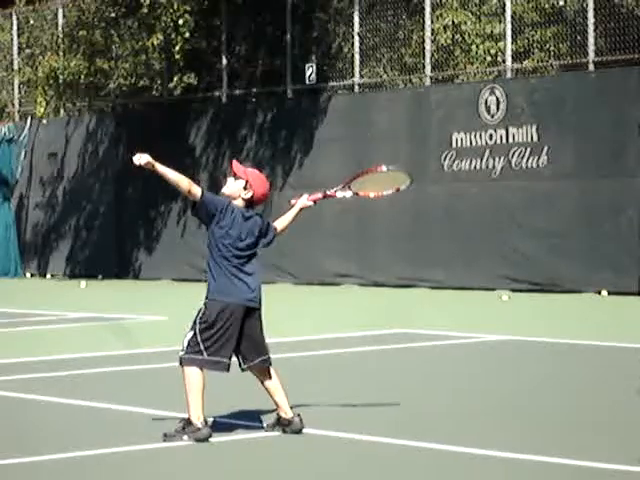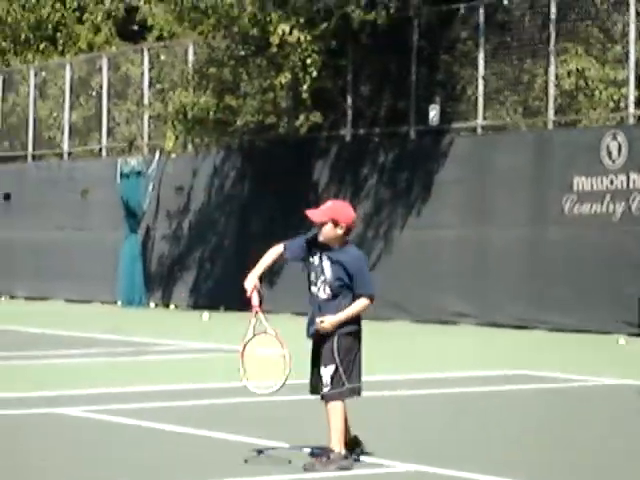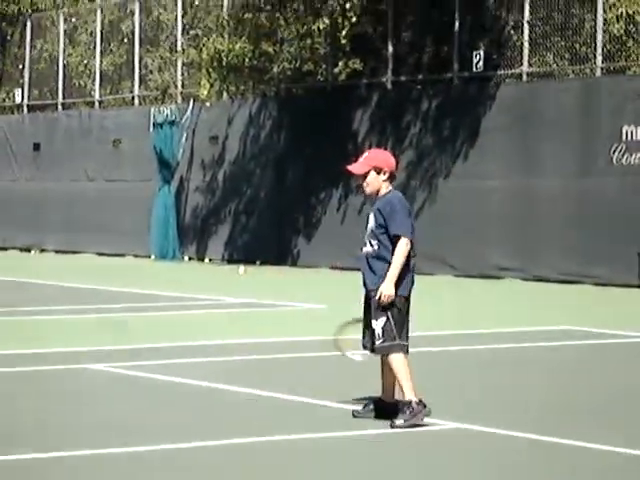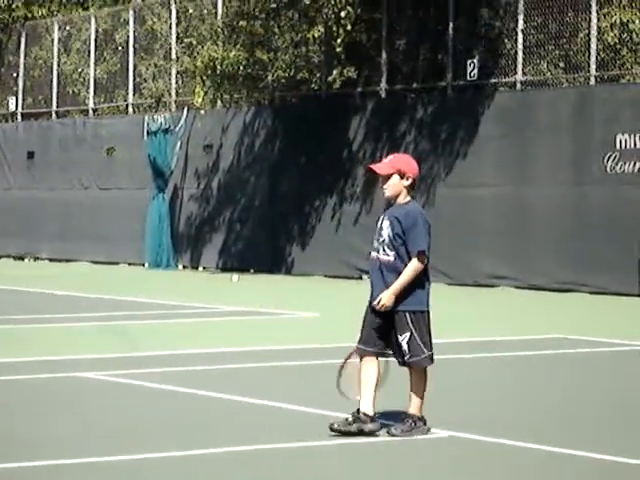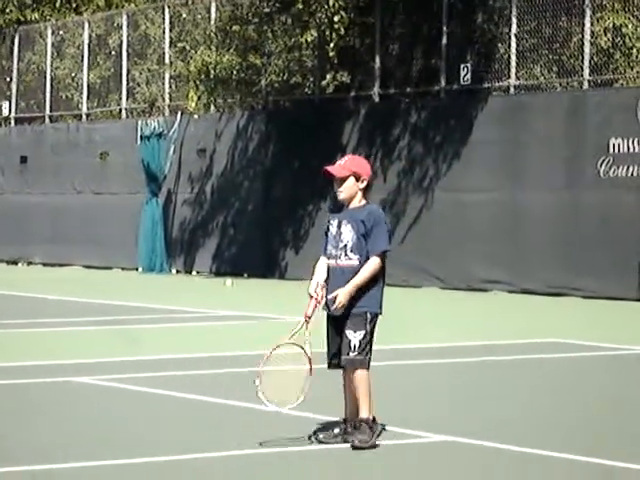
dt=0.7s
person 1, frame 1
left shoulder: (221, 209)
right shoulder: (256, 222)
left elbow: (190, 188)
right elbow: (274, 230)
left wrist: (154, 165)
right wrist: (297, 209)
left hip: (222, 301)
right hip: (250, 301)
left knee: (191, 357)
right knee: (258, 361)
left ankle: (196, 423)
right ankle: (287, 416)
person 1, frame 2
left shoulder: (354, 259)
right shoulder: (312, 243)
left elbow: (366, 298)
right elbow: (280, 249)
left wrist: (337, 319)
right wrist: (255, 274)
left hip: (341, 332)
right hip: (320, 331)
left knee: (333, 390)
right knee: (327, 390)
left ankle: (338, 453)
right ankle: (348, 441)
person 1, frame 3
left shoulder: (393, 202)
right shoulder: (380, 204)
left elbow: (404, 242)
left wrist: (390, 281)
left hip: (390, 287)
right hip: (377, 286)
left knee: (391, 344)
right knee: (382, 345)
left ankle: (414, 404)
right ankle: (386, 401)
person 1, frame 4
left shoulder: (415, 215)
right shoulder: (389, 210)
left elbow: (420, 259)
left wrist: (393, 292)
left hip: (408, 301)
right hip: (382, 298)
left knee: (414, 359)
right knee: (368, 352)
left ankle: (416, 418)
right ankle: (366, 415)
person 1, frame 5
left shoulder: (373, 215)
right shoulder: (335, 215)
left elbow: (376, 260)
right elbow: (326, 257)
left wrist: (349, 289)
right wrist: (318, 281)
left hip: (362, 303)
right hip: (337, 304)
left knee: (355, 360)
right knee: (346, 363)
left ankle: (367, 420)
right ankle: (351, 424)
